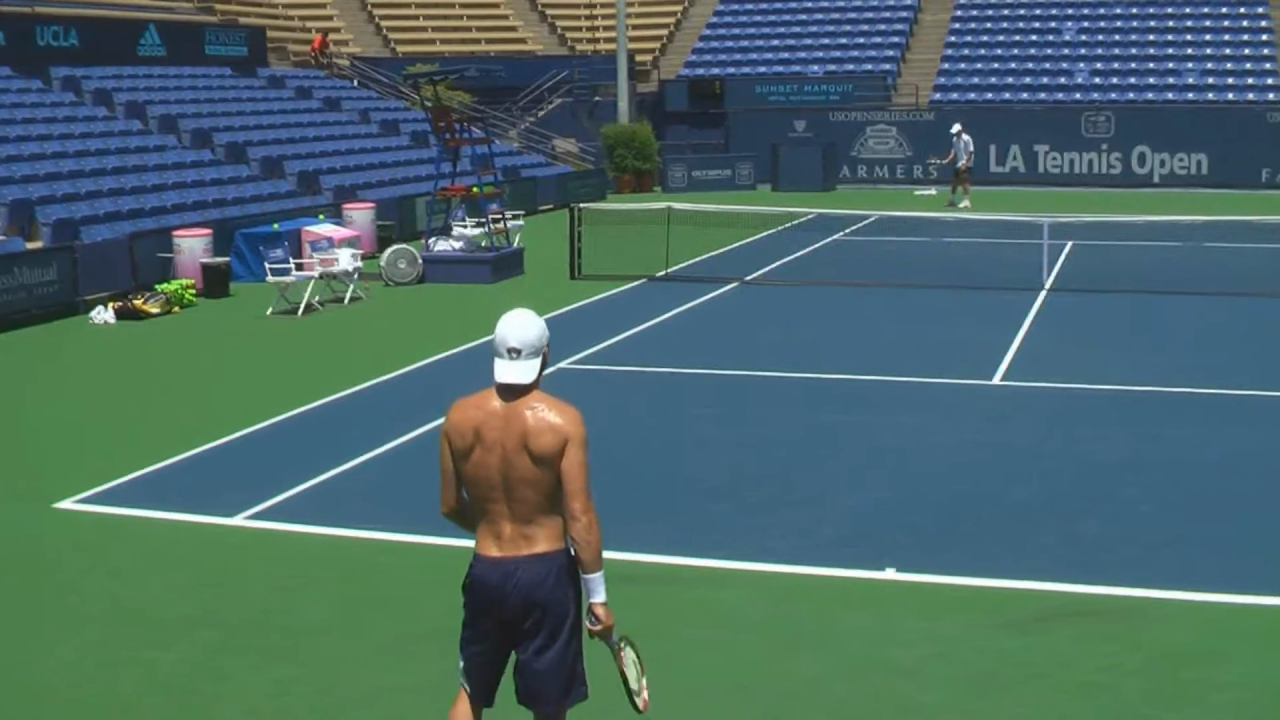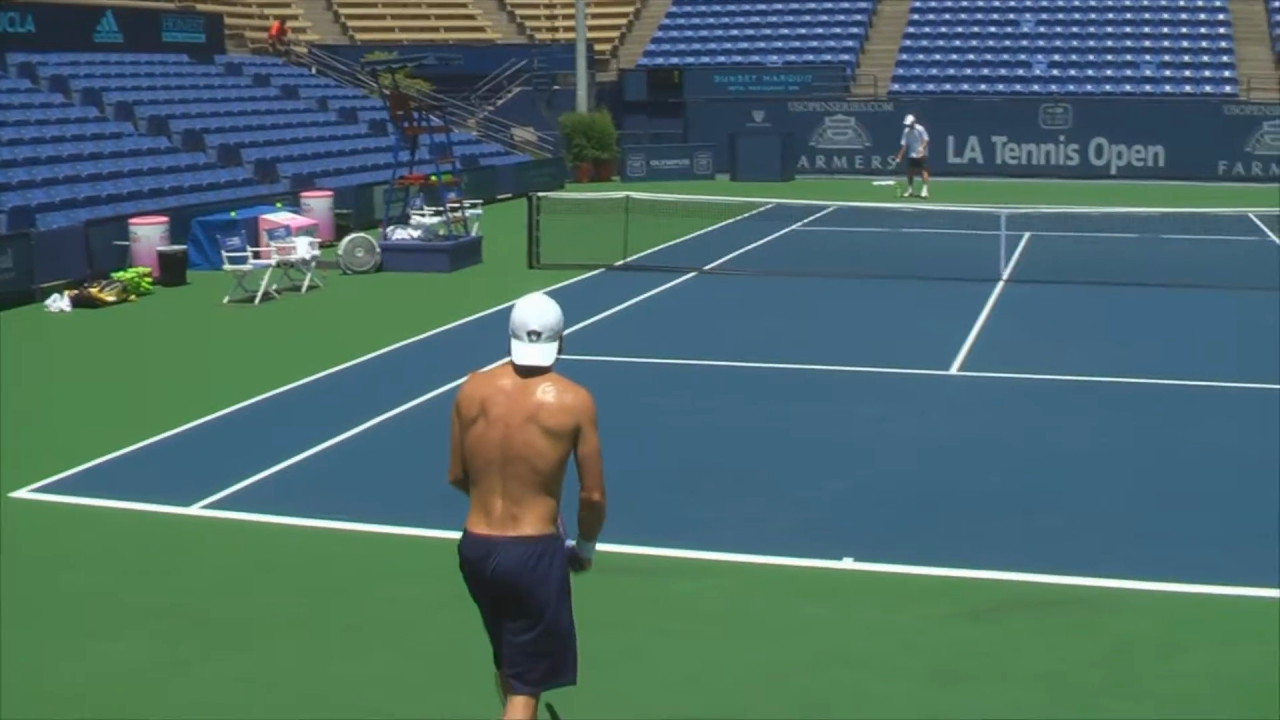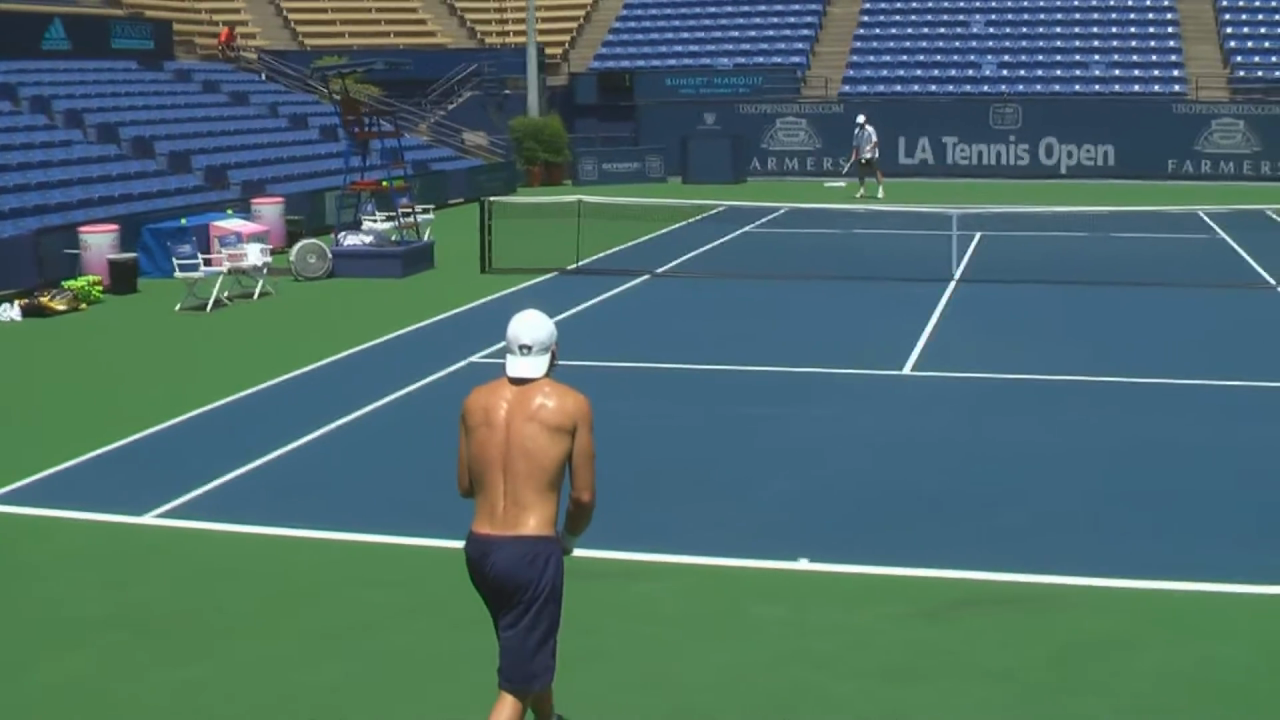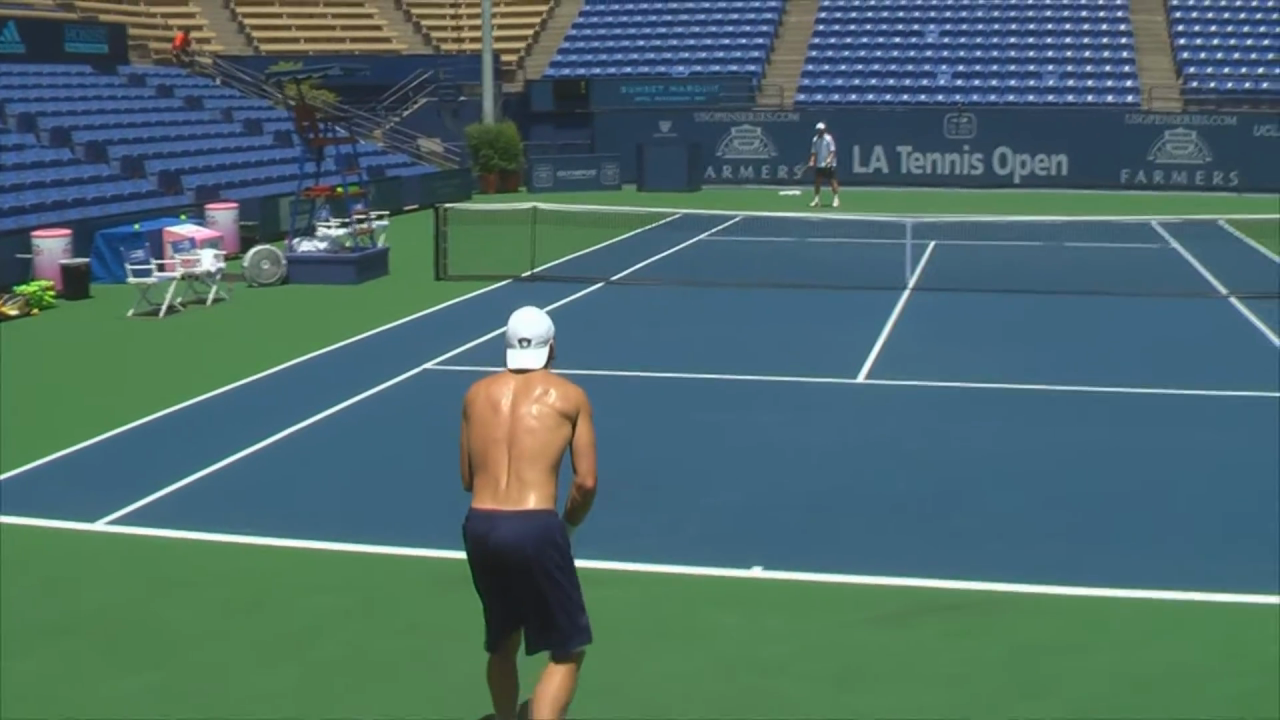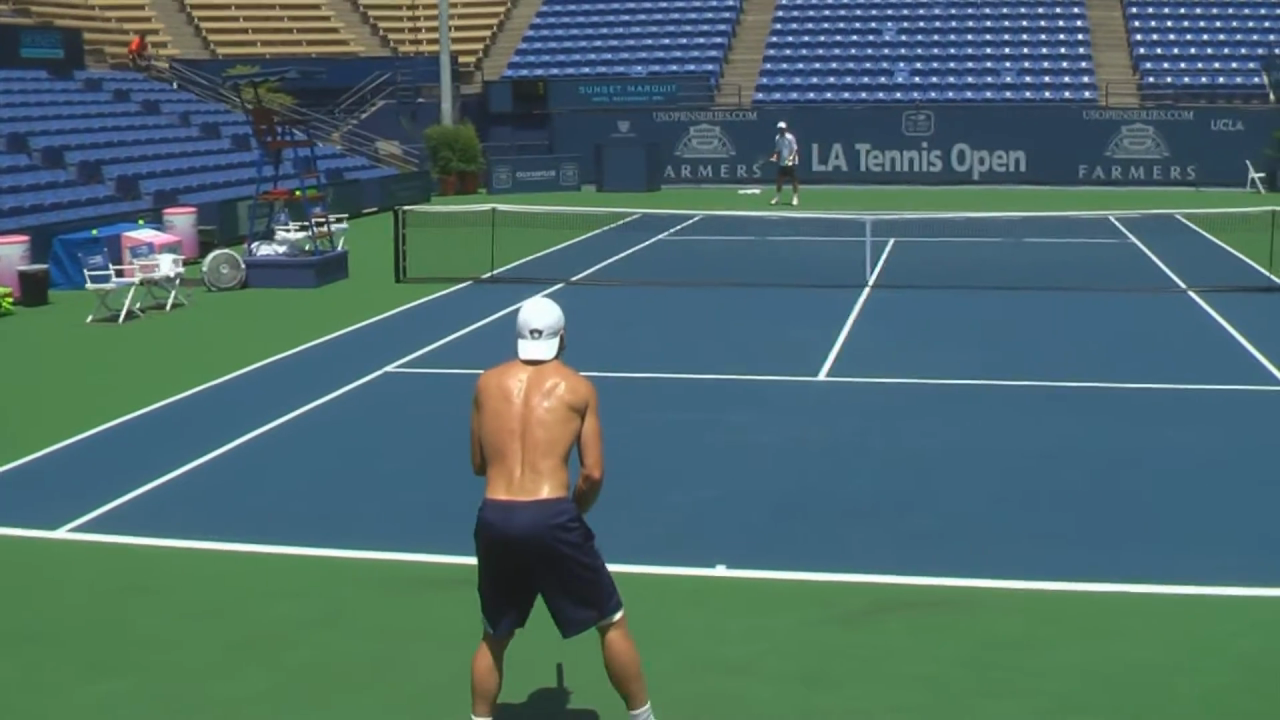
dt=1s
person 1, frame 1
left shoulder: (460, 416)
right shoulder: (562, 419)
left elbow: (451, 507)
right elbow: (579, 515)
right wrist: (597, 596)
left hip: (486, 570)
right hip: (547, 572)
person 1, frame 2
left shoulder: (472, 389)
right shoulder: (573, 400)
left elbow: (457, 476)
right elbow: (593, 496)
right wrist: (584, 548)
left hip: (475, 546)
right hip: (533, 553)
left knee: (507, 660)
right knee: (527, 681)
person 1, frame 3
left shoulder: (476, 401)
right shoulder: (570, 404)
left elbow: (466, 486)
right elbow: (583, 496)
right wrist: (568, 538)
left hip: (480, 548)
right hip: (531, 552)
left knee: (529, 656)
person 1, frame 4
left shoulder: (477, 393)
right shoulder: (569, 396)
right elbow: (586, 482)
right wrist: (567, 525)
left hip: (479, 527)
right hip: (535, 529)
left knee: (502, 646)
right knee: (567, 652)
person 1, frame 5
left shoulder: (487, 383)
right shoulder: (578, 388)
right elbow: (593, 473)
left hip: (493, 518)
right hip: (550, 517)
left knee: (495, 635)
right knee: (611, 623)
